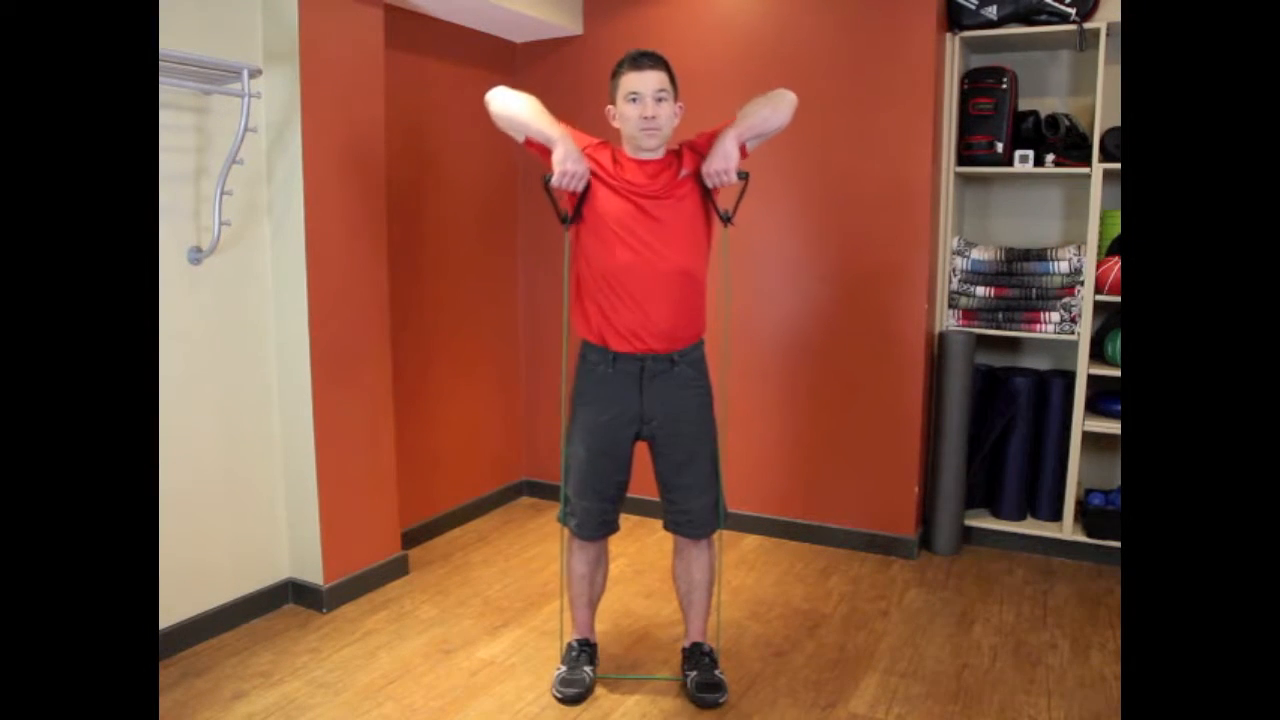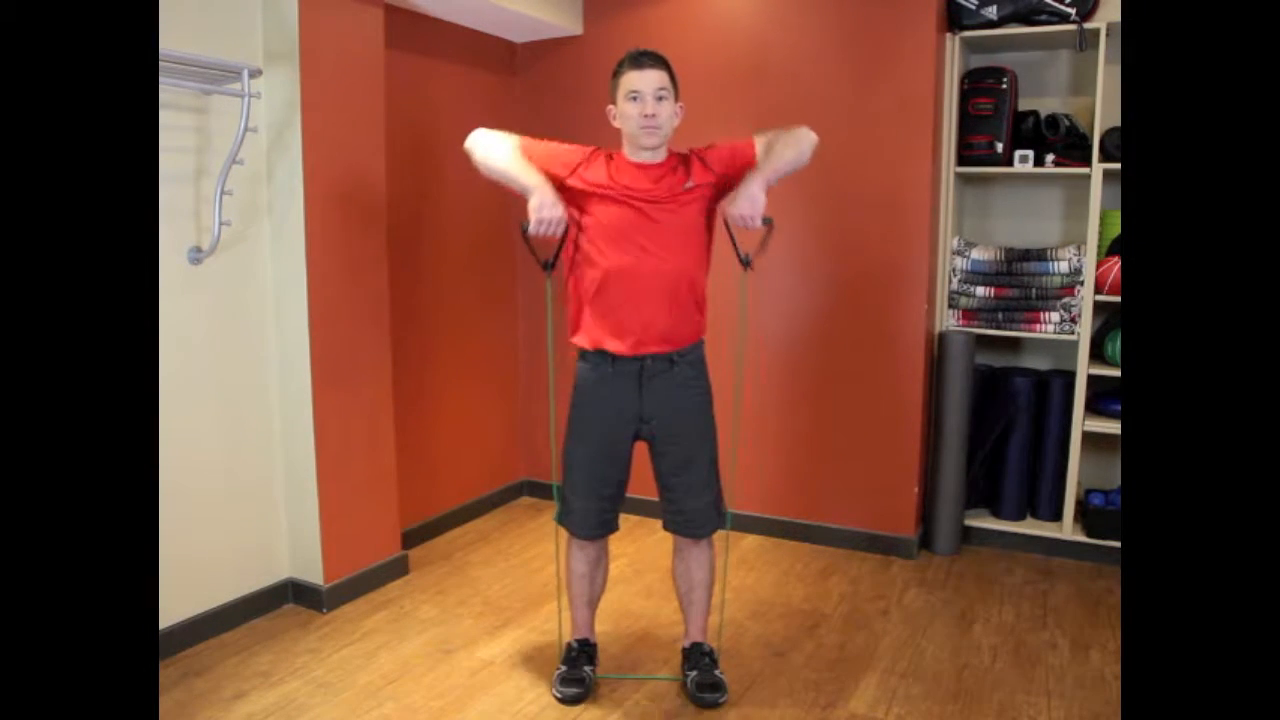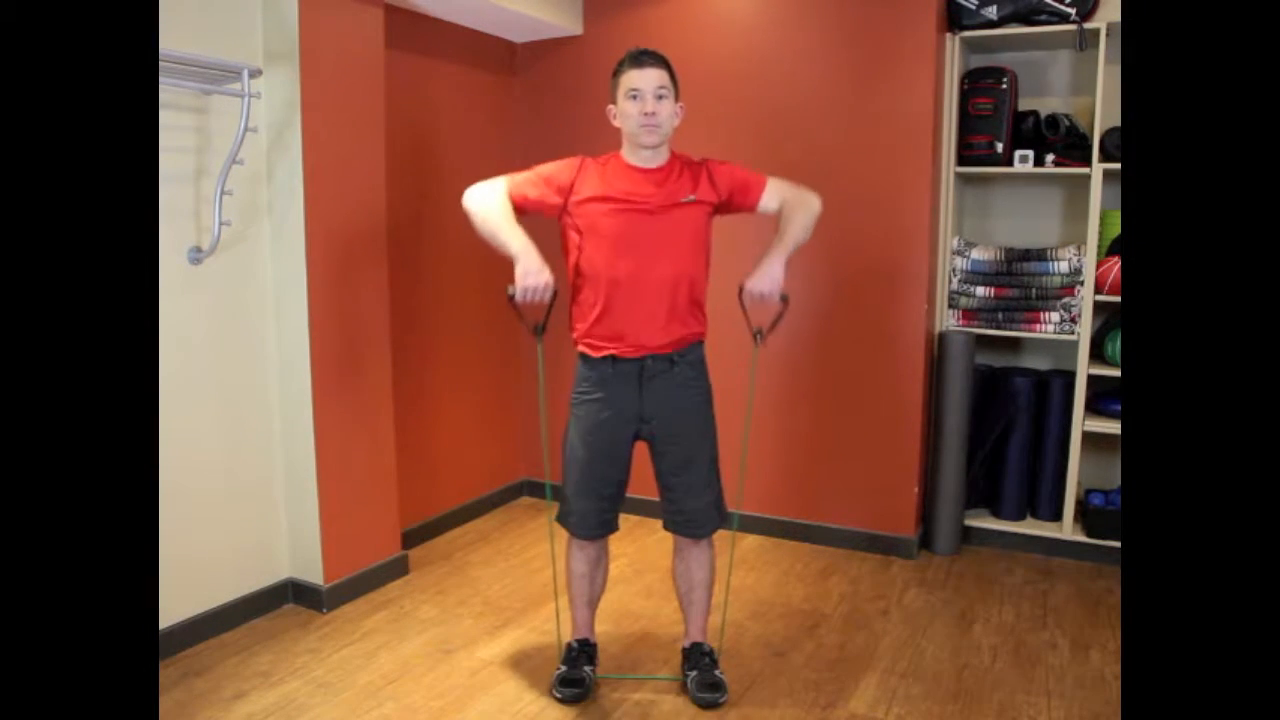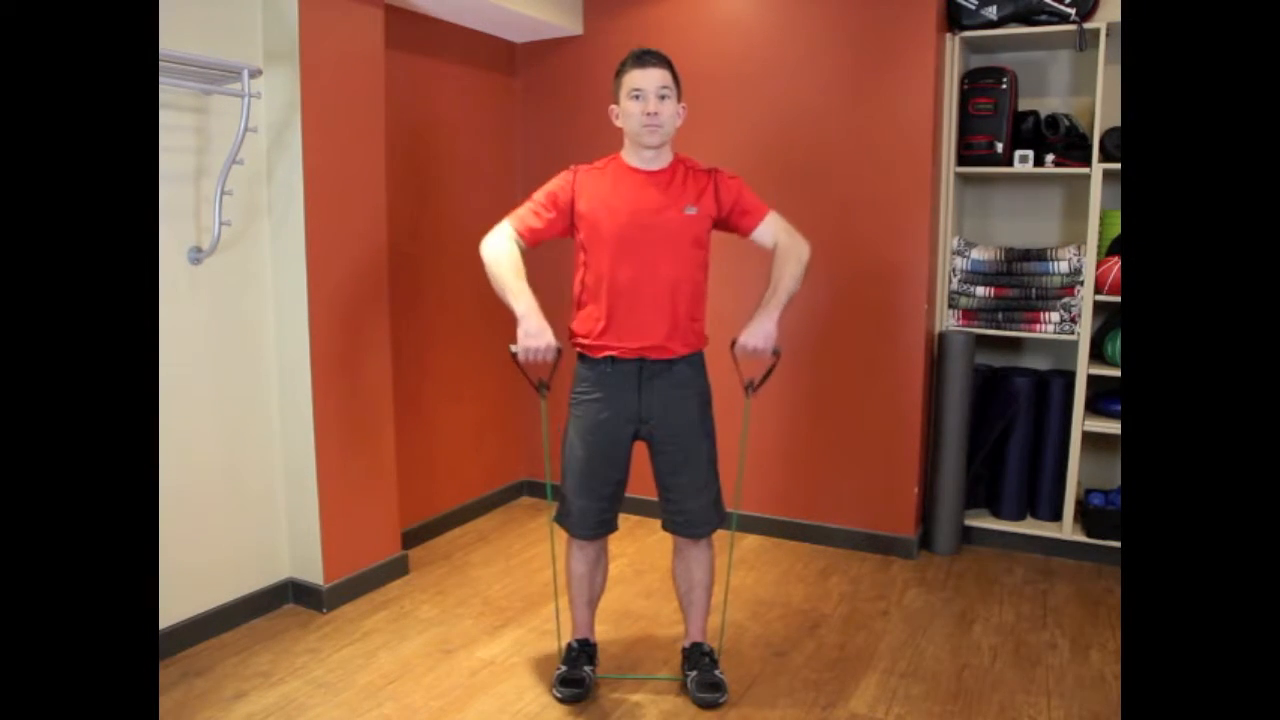
dt=0.2s
person 1, frame 1
left shoulder: (699, 162)
right shoulder: (588, 163)
left elbow: (782, 103)
right elbow: (502, 102)
left wrist: (730, 139)
right wrist: (559, 143)
left hip: (681, 371)
right hip: (603, 371)
left knee: (695, 522)
right knee: (588, 520)
left ankle: (697, 649)
right ankle: (582, 646)
person 1, frame 2
left shoulder: (704, 169)
right shoulder: (581, 169)
left elbow: (800, 141)
right elbow: (483, 144)
left wrist: (754, 188)
right wrist: (536, 188)
left hip: (680, 372)
right hip: (601, 373)
left knee: (695, 522)
right knee: (586, 522)
left ankle: (697, 649)
right ankle: (582, 645)
person 1, frame 3
left shoulder: (708, 178)
right shoulder: (577, 177)
left elbow: (803, 202)
right elbow: (481, 197)
left wrist: (774, 261)
right wrist: (524, 252)
left hip: (680, 373)
right hip: (601, 375)
left knee: (695, 522)
right knee: (586, 522)
left ankle: (697, 650)
right ankle: (581, 646)
person 1, frame 4
left shoulder: (711, 186)
right shoulder: (579, 184)
left elbow: (791, 244)
right elbow: (498, 244)
left wrist: (766, 316)
right wrist: (528, 317)
left hip: (680, 376)
right hip: (599, 377)
left knee: (694, 523)
right knee: (585, 524)
left ankle: (697, 649)
right ankle: (581, 646)
